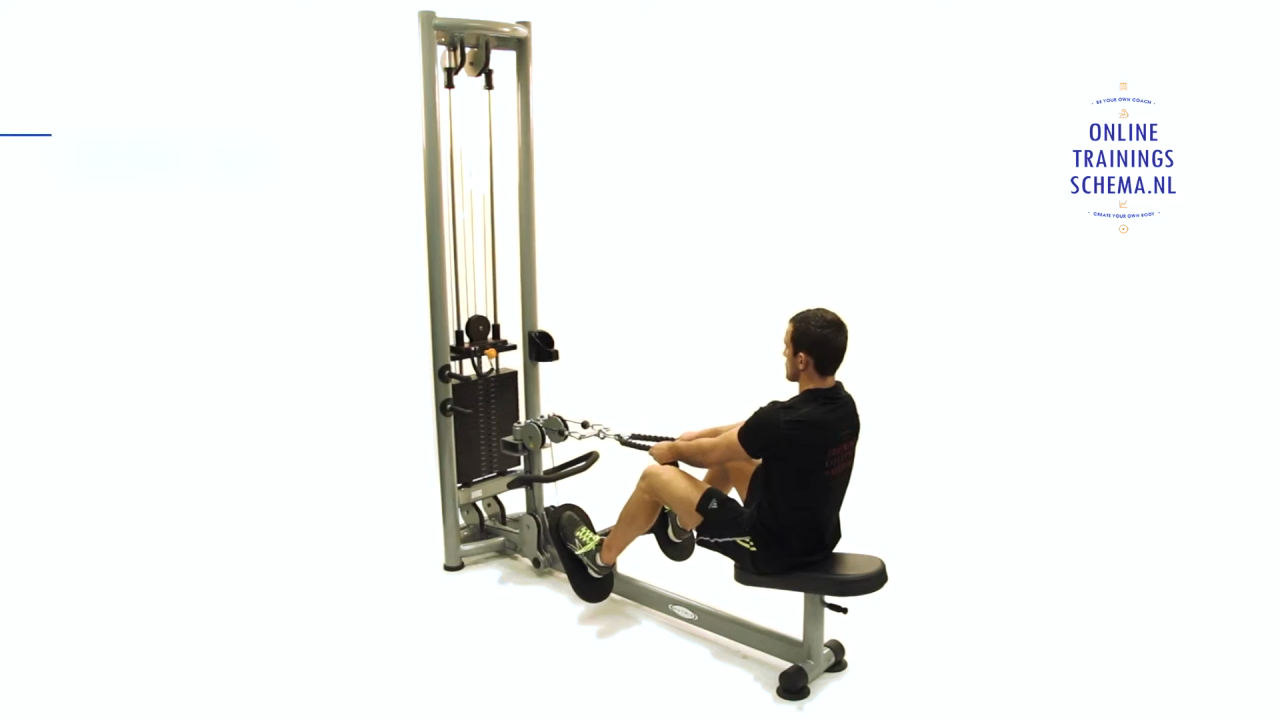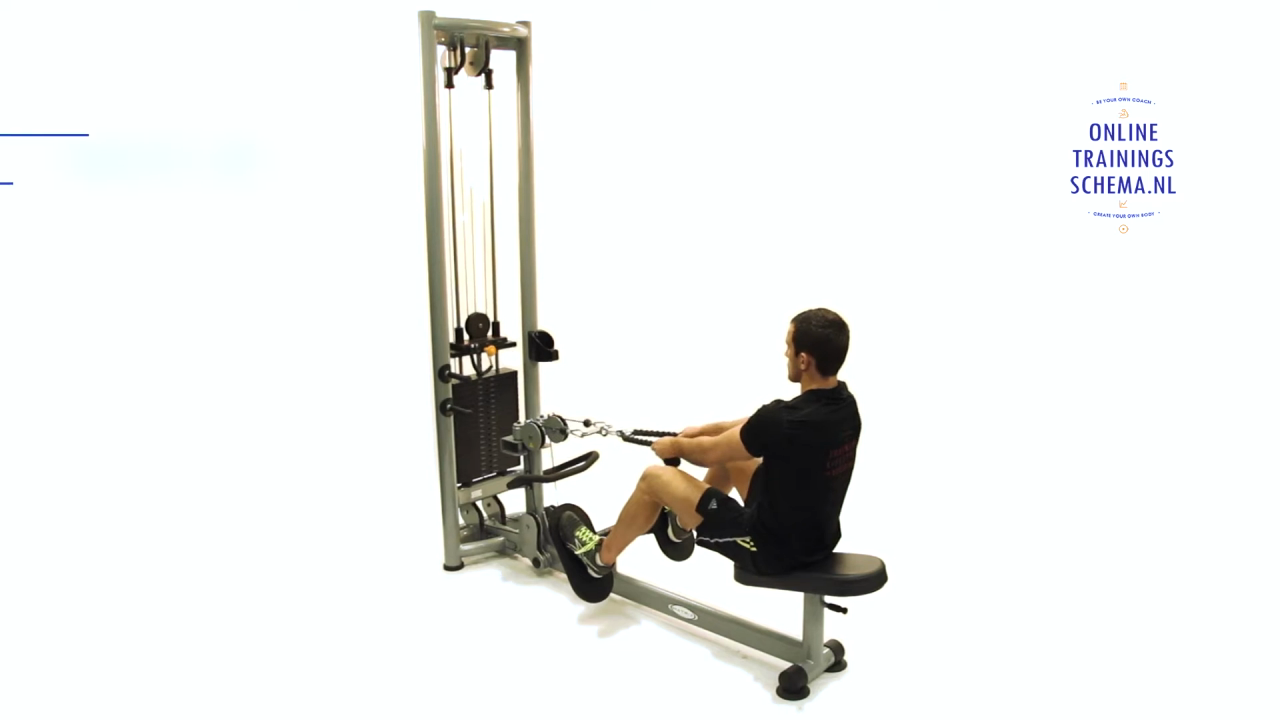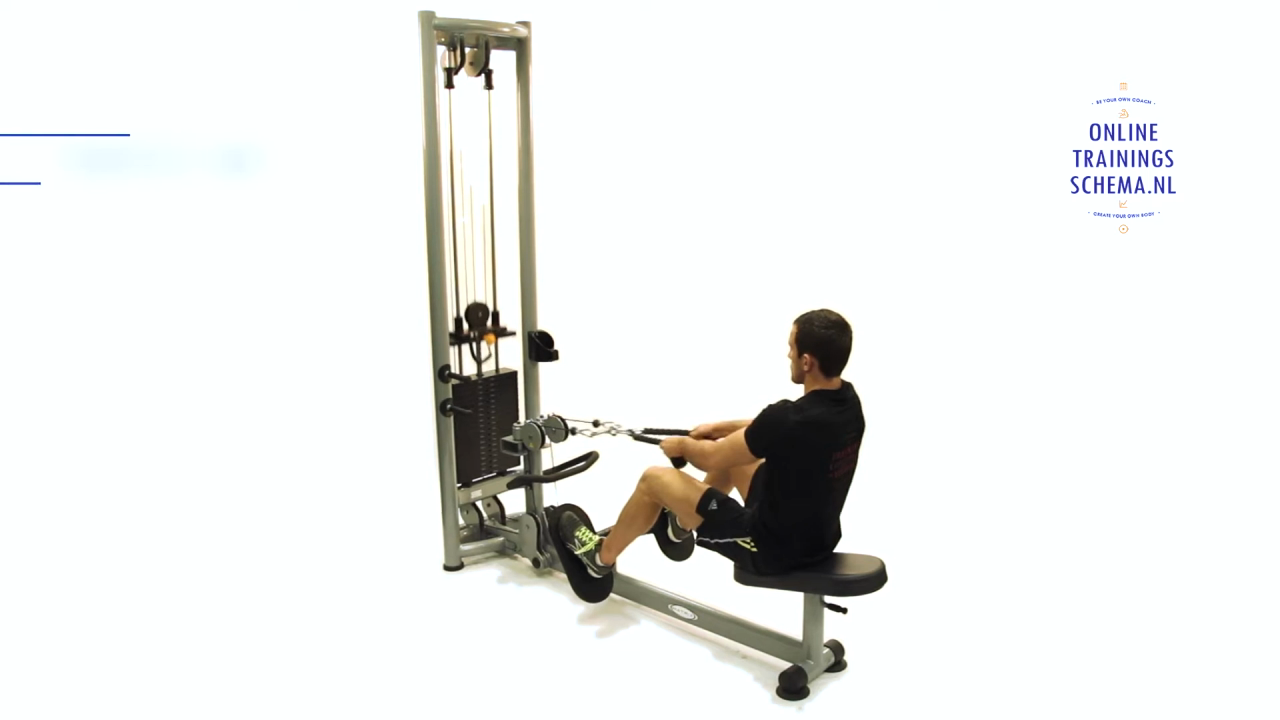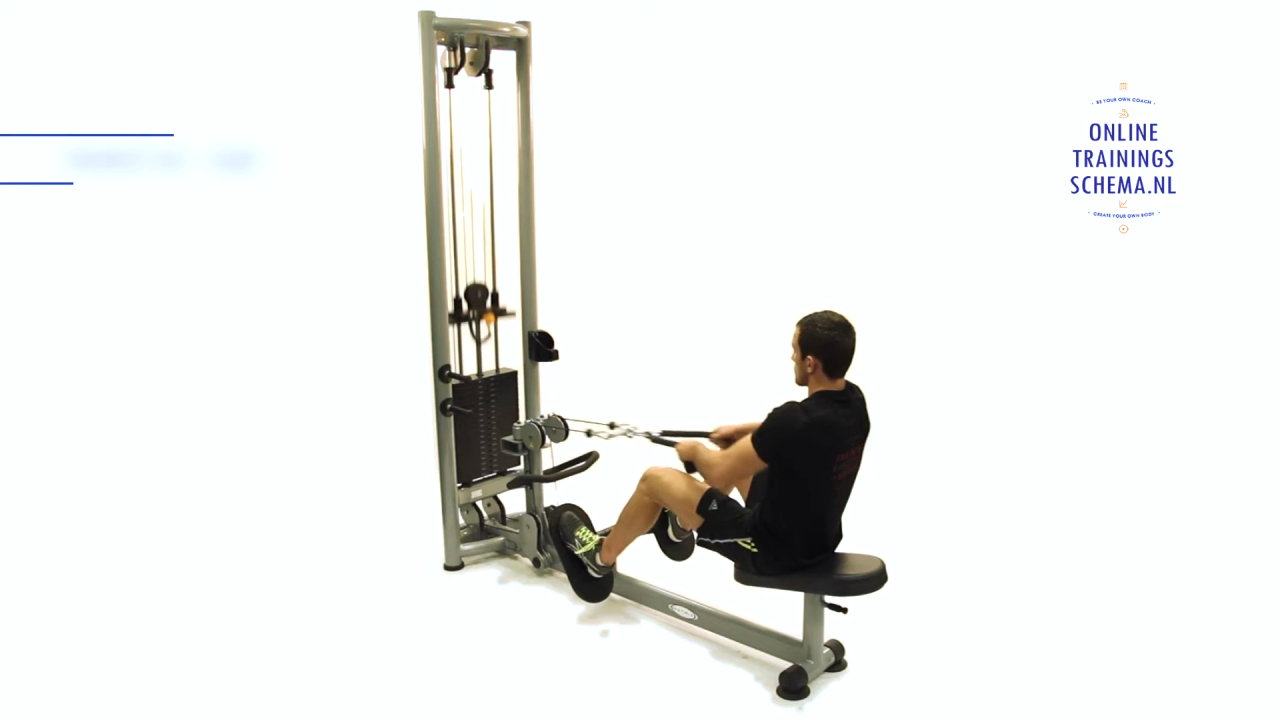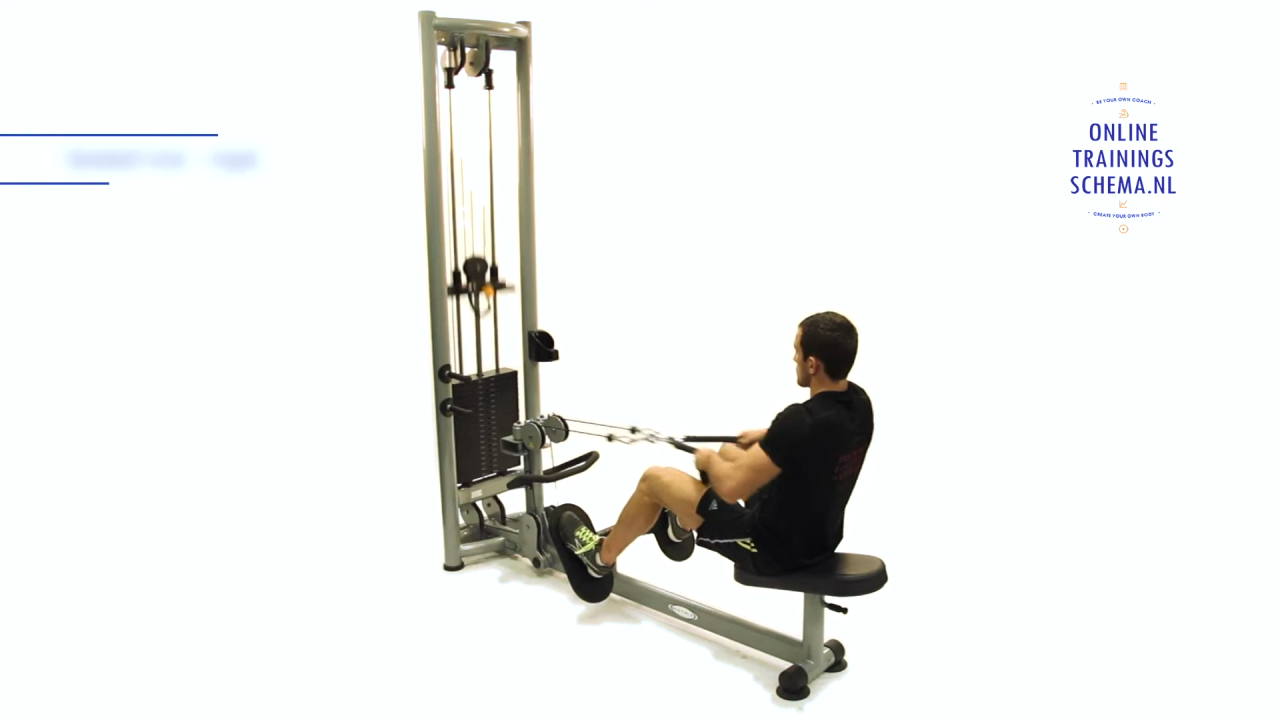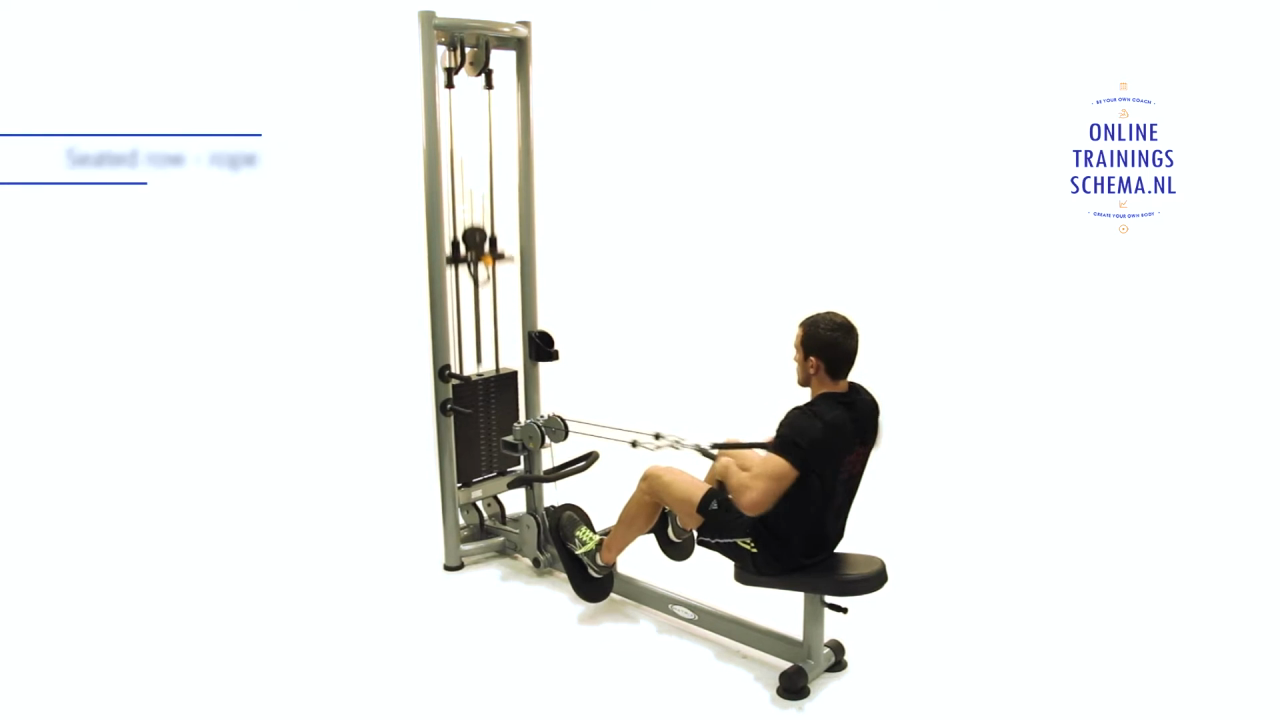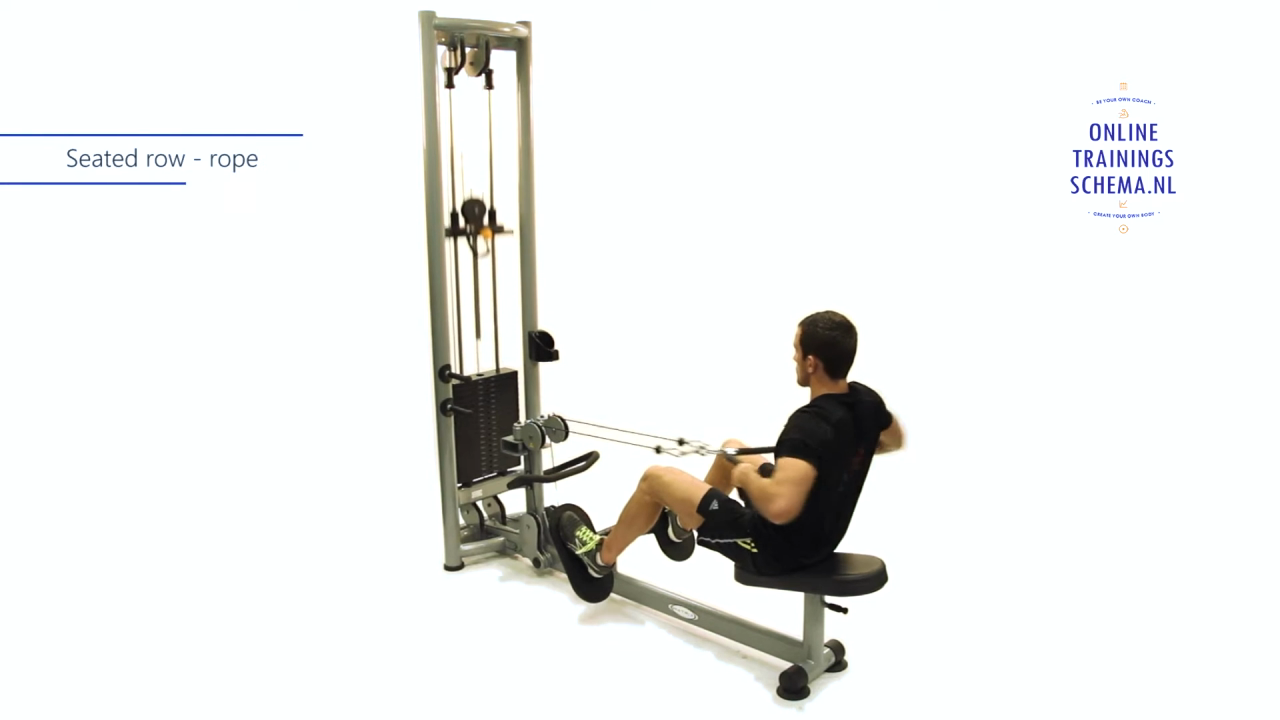
dt=0.1s
person 1, frame 1
left shoulder: (785, 419)
right shoulder: (841, 401)
left elbow: (708, 454)
left wrist: (672, 449)
right wrist: (700, 435)
left hip: (772, 547)
right hip: (818, 537)
left knee: (654, 477)
right knee: (729, 451)
left ankle: (603, 556)
right ankle: (683, 522)
person 1, frame 2
left shoulder: (786, 419)
right shoulder: (843, 400)
left elbow: (709, 453)
left wrist: (674, 446)
right wrist: (705, 430)
left hip: (772, 547)
right hip: (818, 536)
left knee: (654, 478)
right knee: (730, 451)
left ankle: (602, 556)
right ankle: (682, 521)
person 1, frame 3
left shoulder: (790, 419)
right shoulder: (847, 400)
left elbow: (710, 459)
left wrist: (682, 444)
right wrist: (720, 427)
left hip: (773, 546)
right hip: (816, 537)
left knee: (654, 479)
right knee: (731, 451)
left ankle: (601, 556)
right ankle: (682, 521)
person 1, frame 4
left shoulder: (796, 420)
right shoulder: (853, 401)
left elbow: (719, 471)
left wrist: (695, 450)
right wrist: (746, 431)
left hip: (773, 546)
right hip: (817, 537)
left knee: (655, 479)
right knee: (735, 453)
left ankle: (602, 556)
right ankle: (683, 522)
person 1, frame 5
left shoulder: (801, 421)
right shoulder: (857, 402)
left elbow: (730, 488)
left wrist: (707, 462)
right wrist: (768, 436)
left hip: (773, 548)
right hip: (818, 538)
left knee: (654, 479)
right knee: (728, 451)
left ankle: (602, 557)
right ankle: (682, 523)
person 1, frame 6
left shoulder: (807, 423)
right shoulder: (863, 403)
left elbow: (751, 499)
left wrist: (728, 472)
left hip: (773, 547)
right hip: (818, 537)
left knee: (654, 479)
right knee: (731, 454)
left ankle: (603, 556)
right ankle: (682, 522)
person 1, frame 7
left shoulder: (810, 423)
right shoulder: (867, 402)
left elbow: (778, 508)
right elbow: (896, 441)
left wrist: (747, 477)
left hip: (775, 548)
right hip: (819, 539)
left knee: (656, 478)
right knee: (732, 448)
left ankle: (602, 556)
right ankle: (684, 521)
